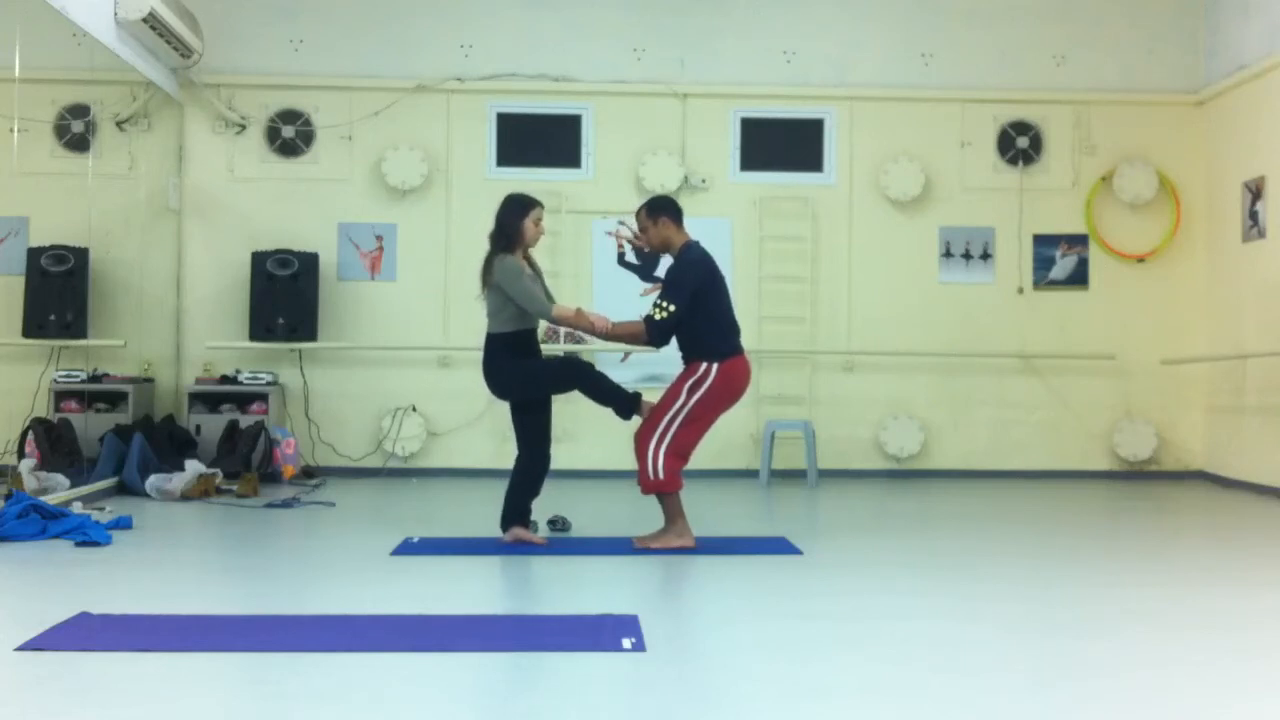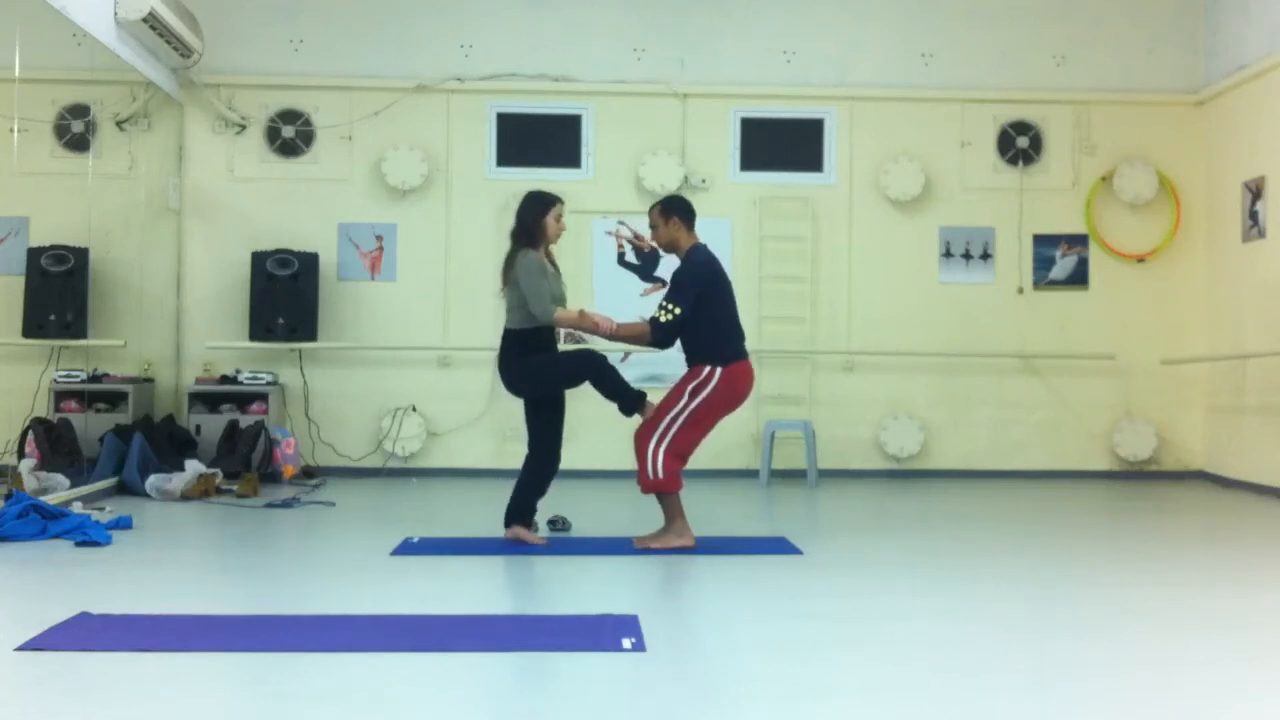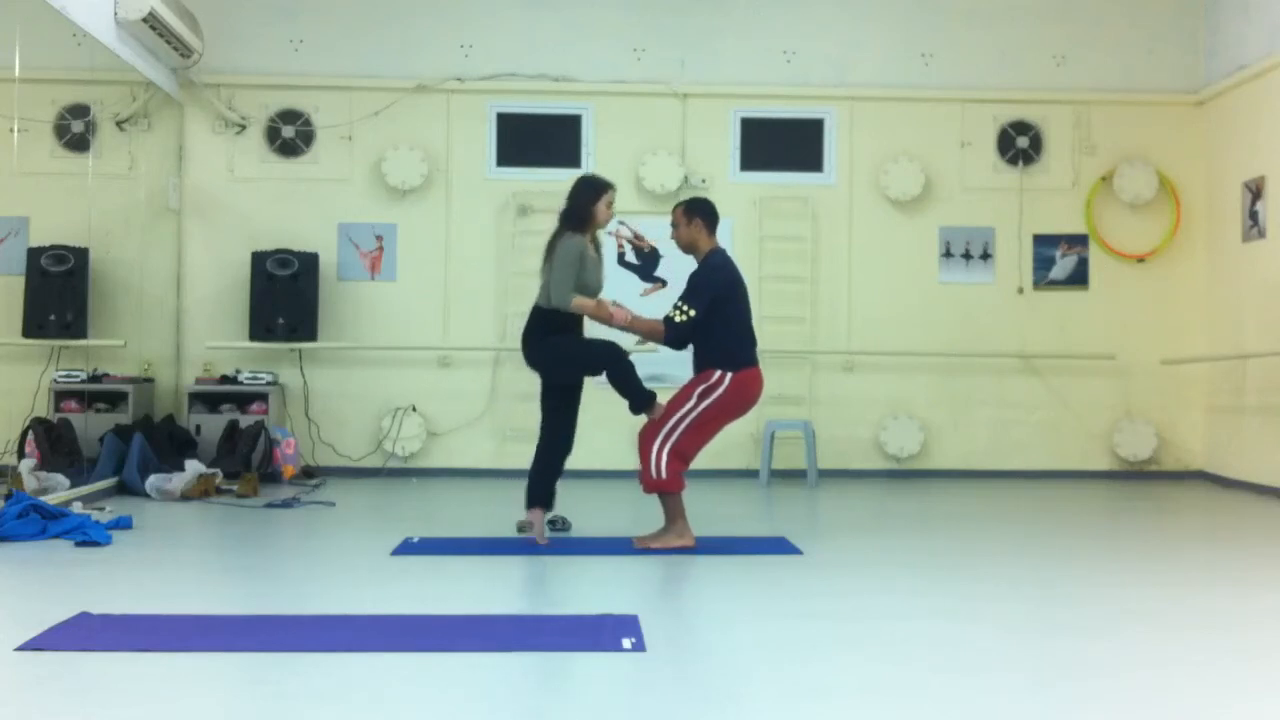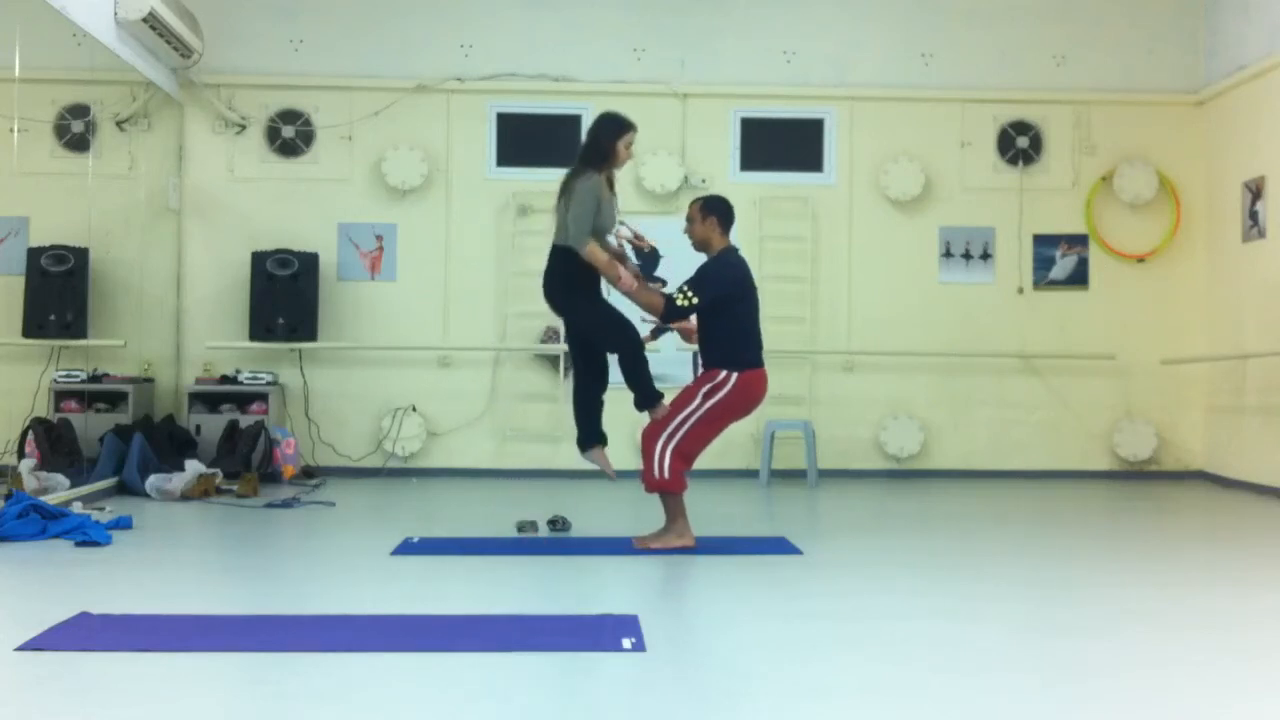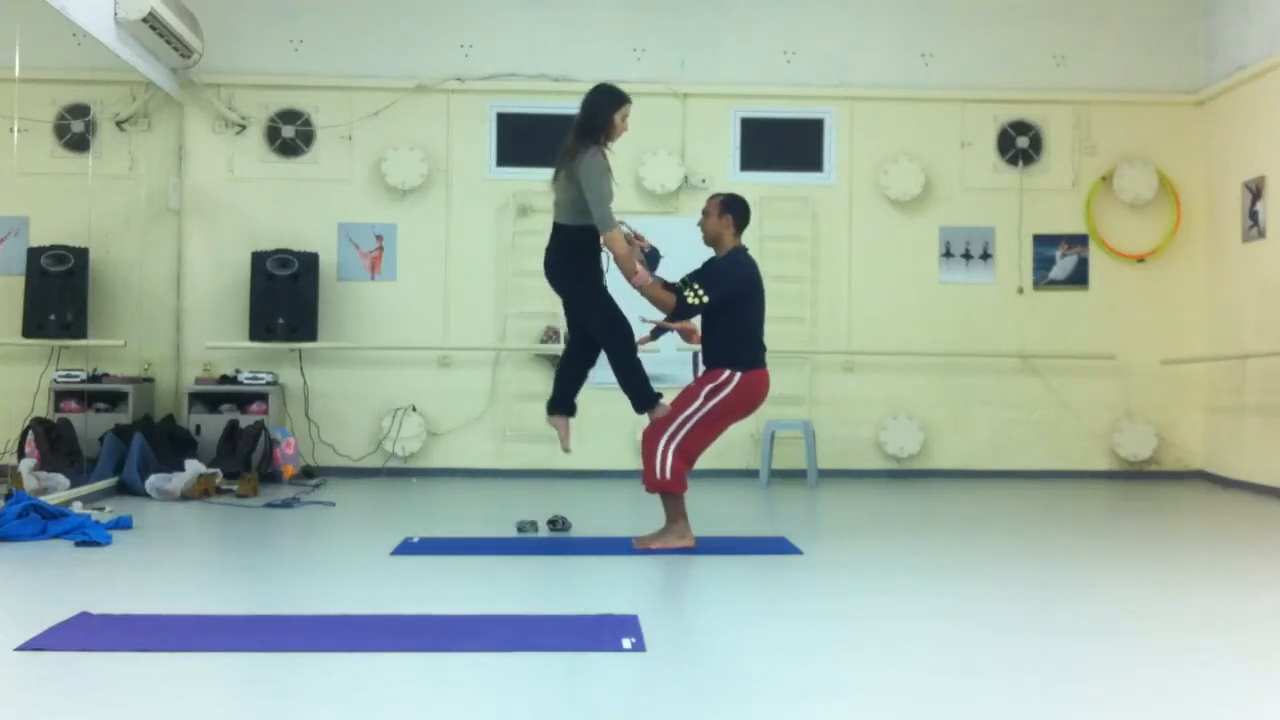
dt=0.4s
person 1, frame 1
left shoulder: (527, 265)
right shoulder: (504, 264)
left elbow: (550, 308)
right elbow: (540, 308)
left wrist: (586, 322)
right wrist: (586, 317)
left hip: (526, 359)
right hip: (505, 363)
left knee: (535, 452)
right knee: (576, 371)
left ankle: (514, 524)
right ankle: (638, 407)
person 1, frame 2
left shoulder: (545, 261)
right shoulder: (526, 260)
left elbow: (557, 314)
right elbow: (543, 312)
left wrist: (590, 322)
right wrist: (590, 319)
left hip: (540, 358)
right hip: (520, 360)
left knee: (546, 451)
right knee: (591, 362)
left ankle: (517, 522)
right ankle: (641, 406)
person 1, frame 3
left shoulder: (590, 244)
right shoulder: (570, 243)
right elbow: (561, 298)
left wrist: (609, 310)
right wrist: (605, 310)
left hip: (563, 339)
right hip: (543, 340)
left knee: (558, 431)
right knee: (611, 355)
left ankle: (537, 506)
right ankle: (650, 408)
person 1, frame 4
left shoulder: (603, 182)
right shoulder: (588, 182)
right elbow: (578, 238)
left wrist: (619, 259)
right wrist: (614, 271)
left hip: (581, 281)
right hip: (566, 281)
left knee: (591, 367)
right knee: (625, 336)
left ankle: (591, 442)
right ankle: (652, 405)
person 1, frame 5
left shoulder: (585, 154)
right shoulder: (590, 158)
right elbow: (602, 219)
left wrist: (624, 243)
right wrist: (628, 263)
left hip: (576, 255)
right hip: (570, 259)
left knee: (586, 337)
right knee: (616, 332)
left ankle: (560, 410)
right ankle: (650, 406)
person 2, frame 1
left shoulder: (689, 264)
right shoulder: (692, 260)
left elbow: (656, 329)
right elbow: (663, 331)
left wrist: (602, 329)
right wrist: (610, 330)
left hip: (716, 370)
right hip: (716, 368)
left knee: (655, 443)
right knee: (656, 441)
left ankle: (678, 531)
right ankle: (674, 528)
person 2, frame 2
left shoulder: (694, 268)
right shoulder: (700, 263)
left elbow: (661, 333)
right elbow: (669, 331)
left wrist: (606, 330)
right wrist: (616, 330)
left hip: (719, 375)
right hip: (720, 372)
left knee: (654, 442)
right knee: (656, 439)
left ankle: (678, 530)
right ankle: (675, 528)
person 2, frame 3
left shoulder: (711, 272)
right shoulder: (716, 267)
left elbow: (676, 334)
right elbow: (689, 330)
left wrist: (625, 322)
right wrist: (632, 320)
left hip: (729, 380)
right hip: (729, 377)
left knee: (658, 442)
right knee: (661, 440)
left ankle: (679, 530)
right ankle: (675, 527)
person 2, frame 4
left shoulder: (722, 269)
right shoulder: (724, 266)
left elbow: (671, 311)
right elbow: (678, 307)
left wrist: (626, 285)
right wrist: (637, 281)
left hip: (735, 379)
right hip: (732, 376)
left knee: (661, 440)
right knee: (665, 439)
left ankle: (679, 530)
right ankle: (676, 527)
person 2, frame 5
left shoulder: (735, 268)
right shoulder: (720, 265)
left elbow: (680, 308)
right elbow: (676, 291)
left wrist: (638, 280)
left hip: (737, 379)
right hip: (730, 375)
left knee: (662, 440)
right knee: (665, 438)
left ankle: (679, 530)
right ankle: (675, 527)
